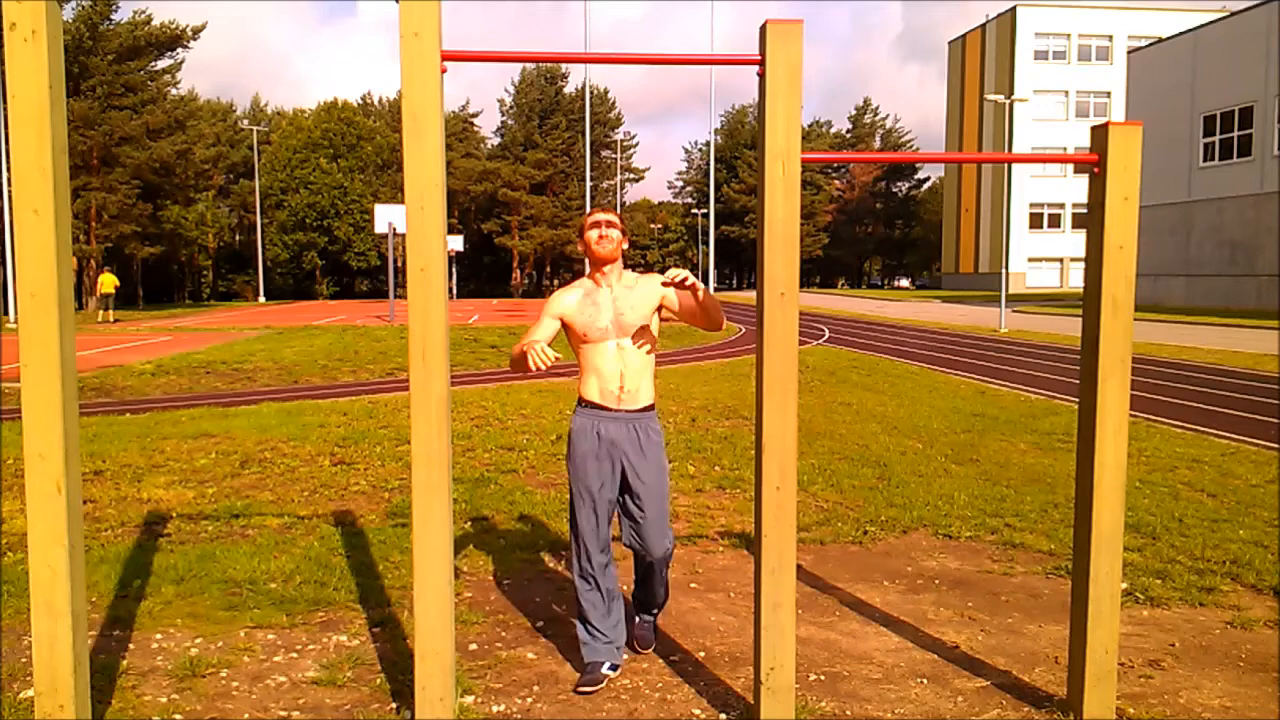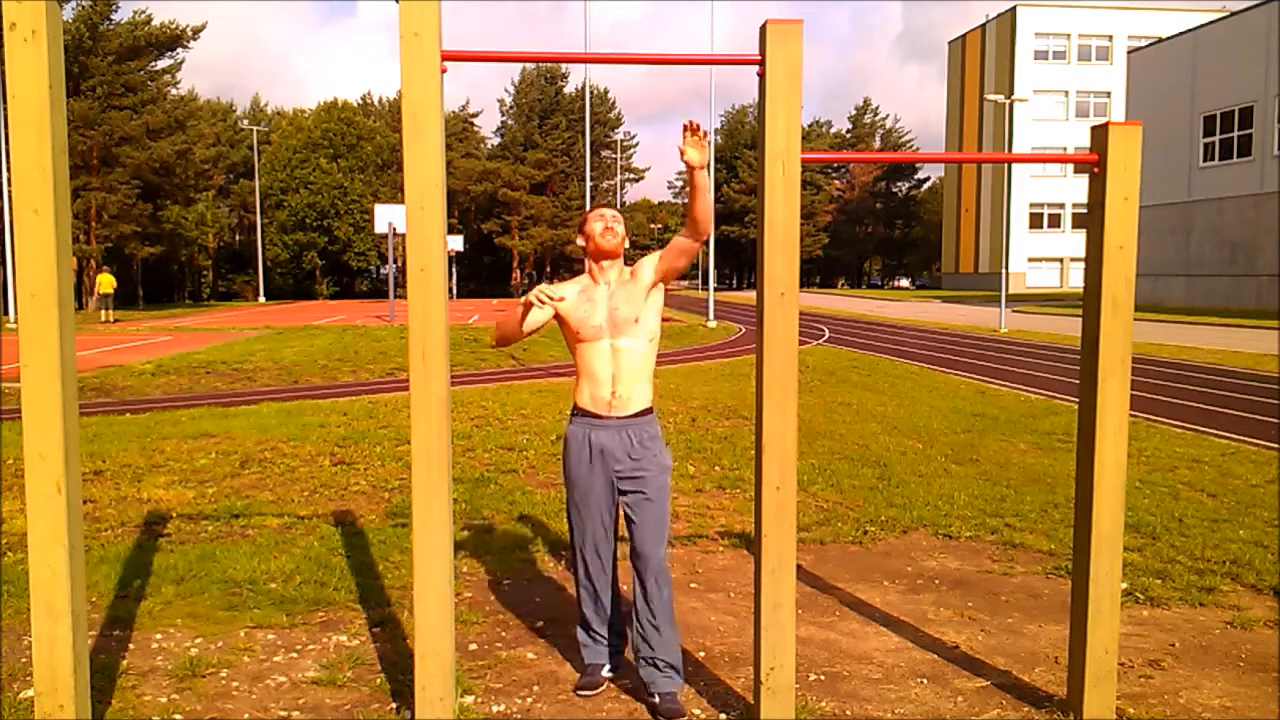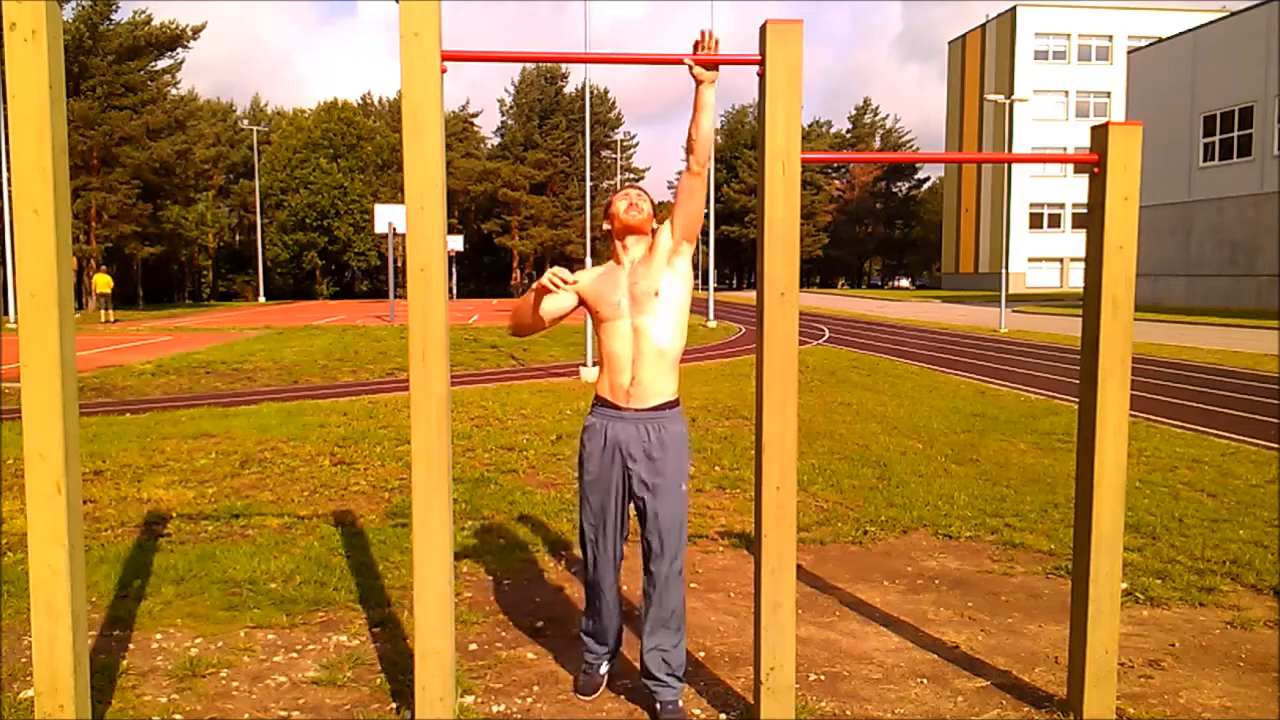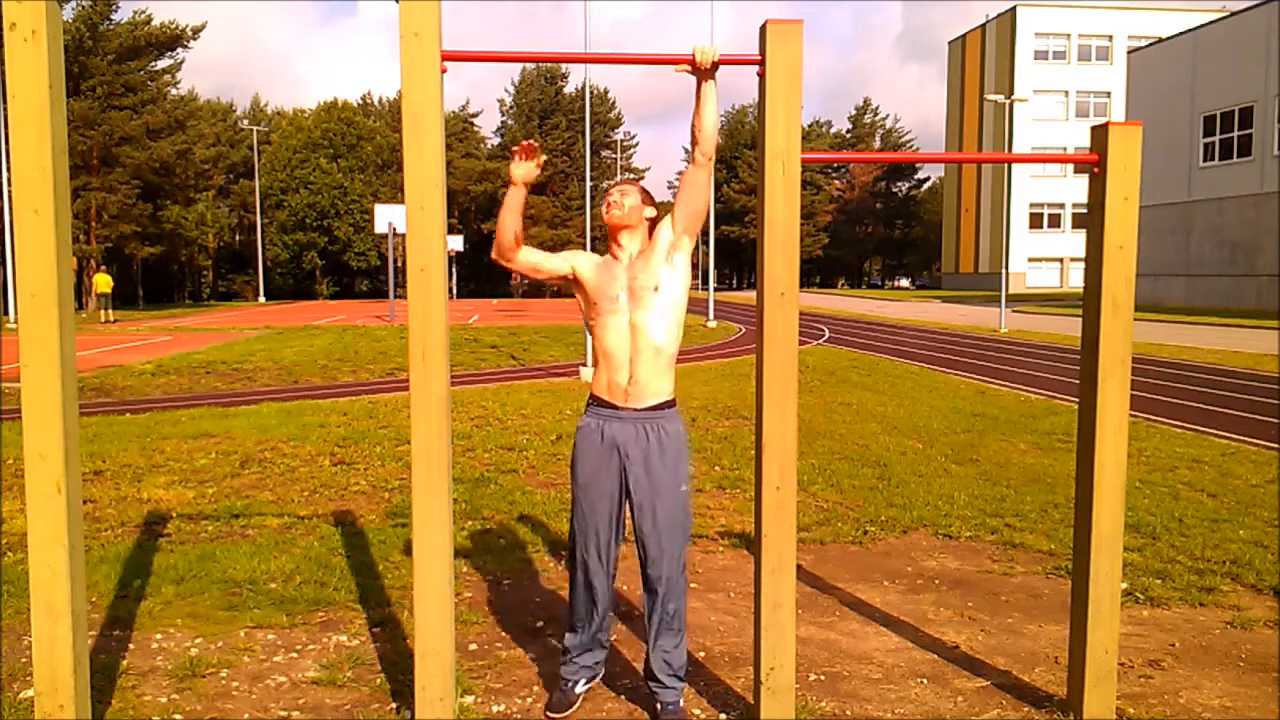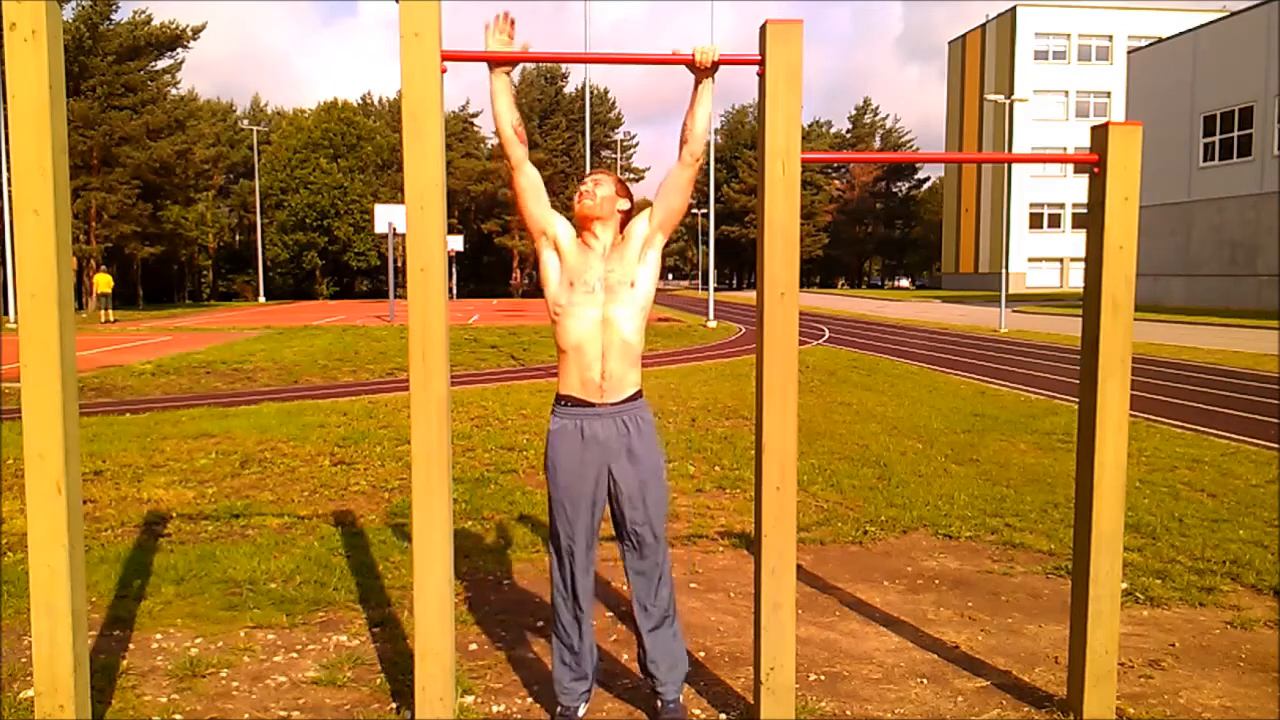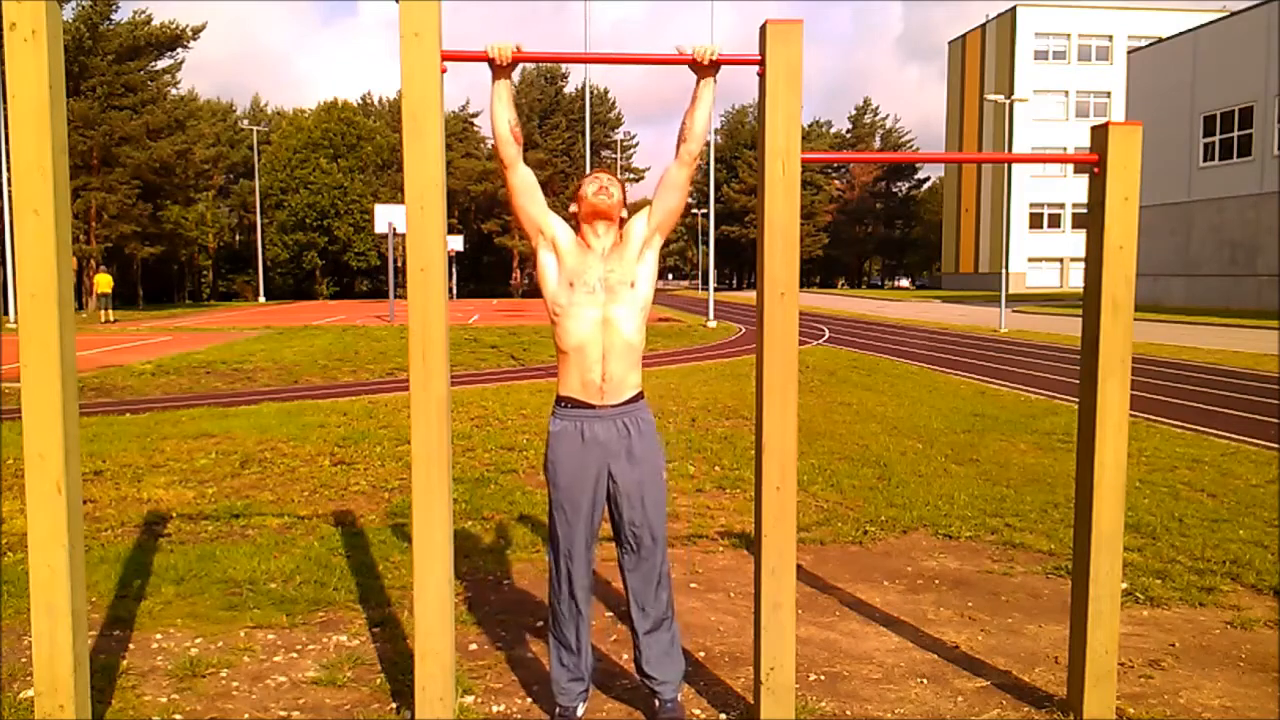
dt=0.4s
person 1, frame 1
left shoulder: (653, 286)
right shoulder: (567, 300)
left elbow: (714, 323)
right elbow: (517, 362)
left wrist: (699, 290)
right wrist: (528, 349)
left hip: (643, 426)
right hip: (591, 427)
left knee: (654, 543)
right knee: (593, 543)
left ankle: (644, 613)
right ankle: (602, 650)
person 1, frame 2
left shoulder: (651, 276)
right shoulder: (563, 296)
left elbow: (697, 234)
right elbow: (501, 337)
left wrist: (697, 172)
right wrist: (528, 306)
left hip: (641, 434)
right hip: (585, 435)
left knee: (652, 557)
right knee: (593, 554)
right ankle: (600, 654)
person 1, frame 3
left shoulder: (675, 251)
right shoulder: (588, 280)
left elbow: (697, 165)
right elbow: (520, 327)
left wrist: (704, 88)
right wrist: (540, 289)
left hip: (663, 430)
right hip: (603, 427)
left knee: (663, 560)
right knee: (600, 554)
right ankle: (598, 652)
person 1, frame 4
left shoulder: (673, 246)
right shoulder: (583, 267)
left elbow: (703, 160)
right elbow: (506, 253)
left wrist: (706, 80)
right wrist: (517, 185)
left hip: (660, 428)
right hip: (599, 426)
left knee: (664, 563)
right knee: (591, 556)
right ankle: (580, 666)
person 1, frame 5
left shoulder: (645, 239)
right shoulder: (555, 241)
left elbow: (691, 155)
right elbow: (516, 155)
left wrist: (704, 80)
right wrist: (501, 72)
left hip: (632, 422)
right hip: (571, 425)
left knee: (649, 556)
right knee: (572, 561)
person 1, frame 6
left shoulder: (644, 239)
right shoulder: (554, 242)
left elbow: (687, 154)
right elbow: (511, 154)
left wrist: (706, 78)
right wrist: (502, 78)
left hip: (633, 423)
right hip: (572, 426)
left knee: (648, 557)
right knee: (571, 563)
